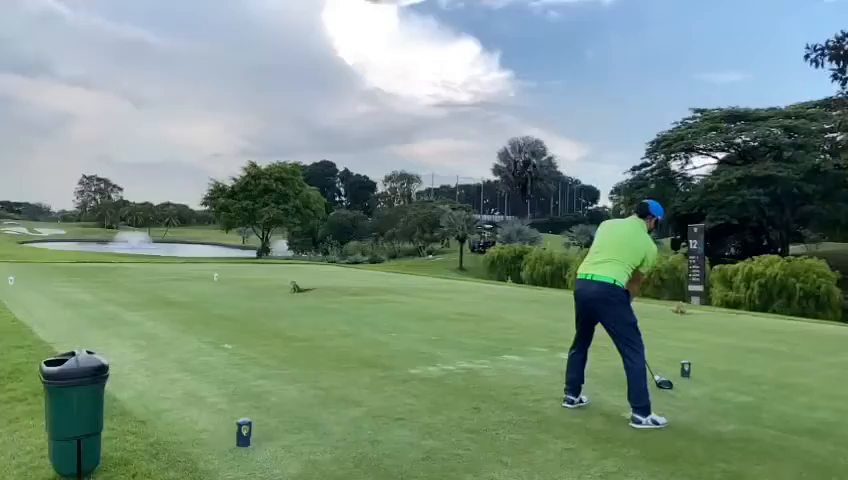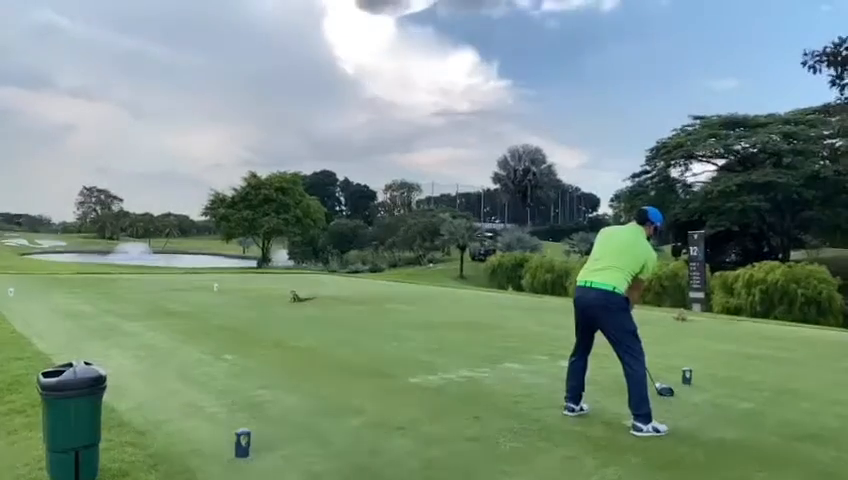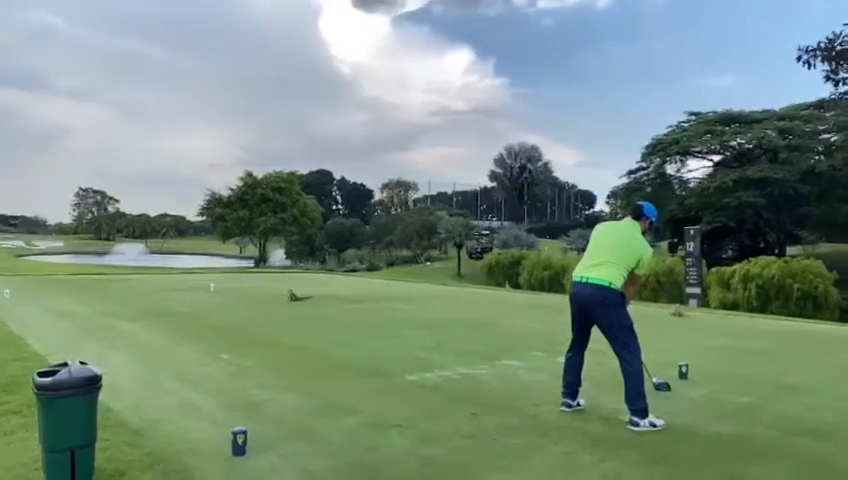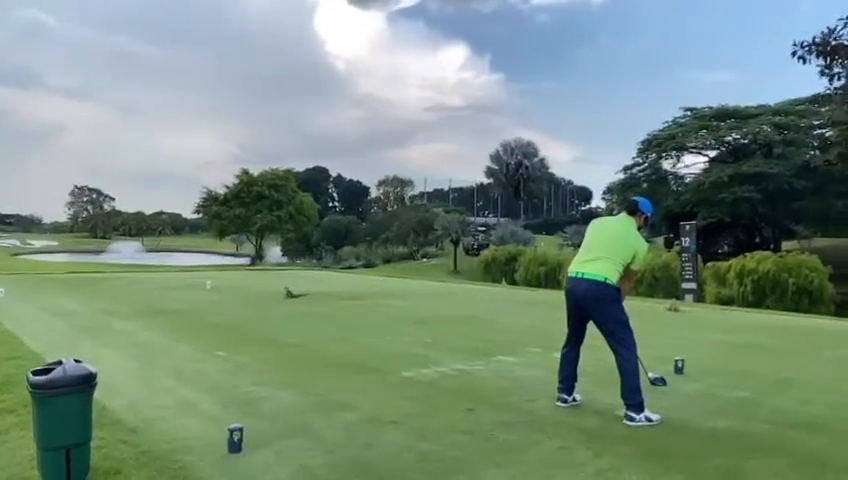
dt=0.3s
person 1, frame 1
left shoulder: (608, 224)
right shoulder: (649, 245)
right elbow: (635, 283)
right wrist: (624, 304)
left hip: (582, 283)
right hip: (609, 290)
left knee: (581, 341)
right knee: (633, 350)
left ankle: (572, 394)
right ankle: (641, 413)
person 1, frame 2
left shoulder: (607, 231)
right shoulder: (648, 252)
right elbow: (635, 290)
right wrist: (625, 311)
left hip: (582, 290)
right hip: (608, 297)
left knee: (580, 349)
right knee: (633, 357)
left ankle: (572, 402)
right ankle: (642, 421)
person 1, frame 3
left shoulder: (602, 227)
right shoulder: (643, 247)
right elbow: (632, 284)
right wrist: (621, 306)
left hip: (578, 286)
right hip: (604, 293)
left knee: (577, 344)
right knee: (630, 353)
left ankle: (569, 398)
right ankle: (639, 416)
person 1, frame 4
left shoulder: (597, 222)
right shoulder: (639, 242)
right elbow: (627, 280)
right wrist: (616, 302)
left hip: (573, 282)
right hip: (600, 288)
left knee: (572, 340)
right knee: (625, 348)
left ankle: (565, 393)
right ankle: (634, 410)
